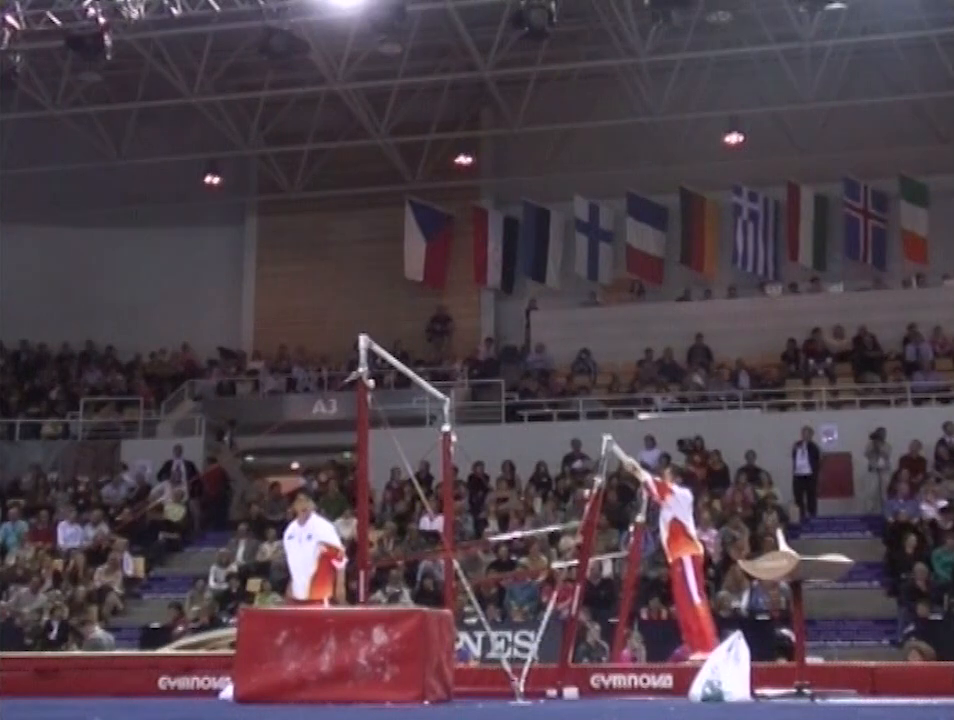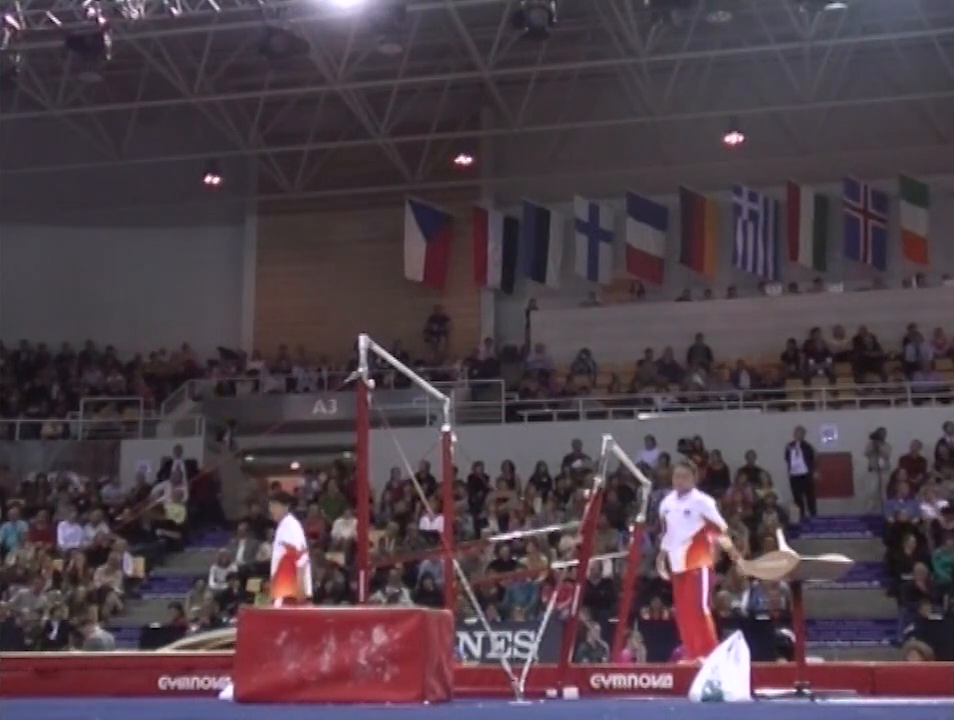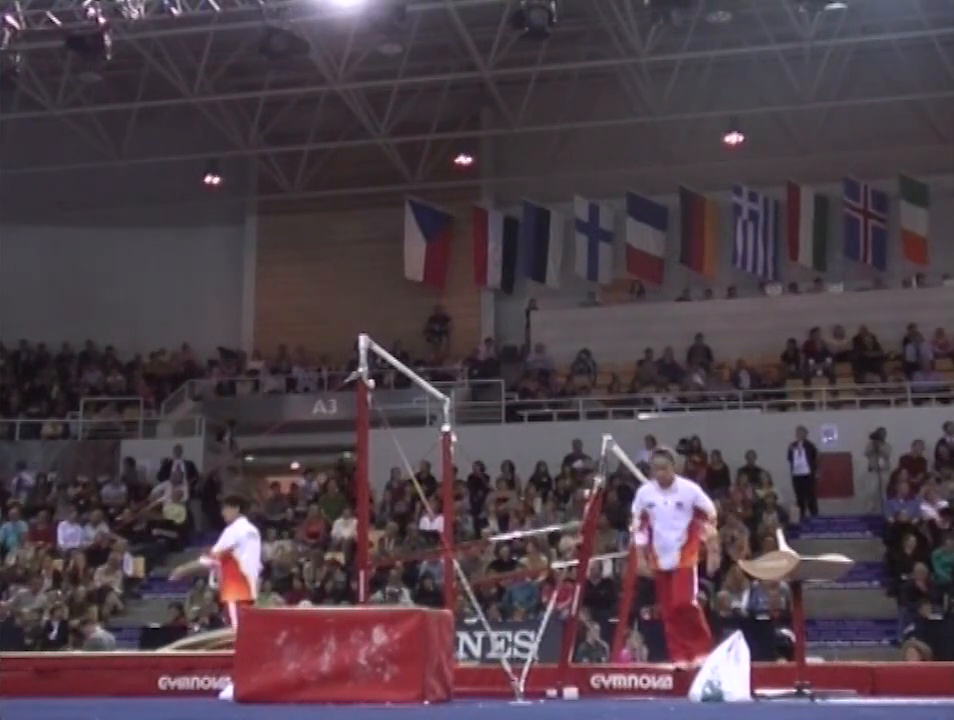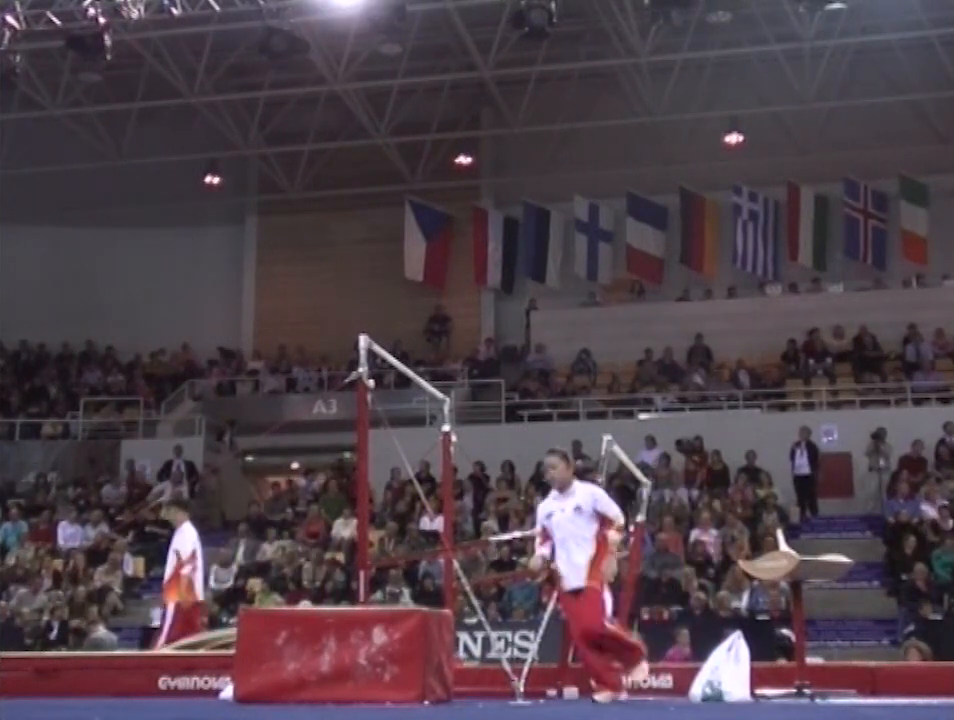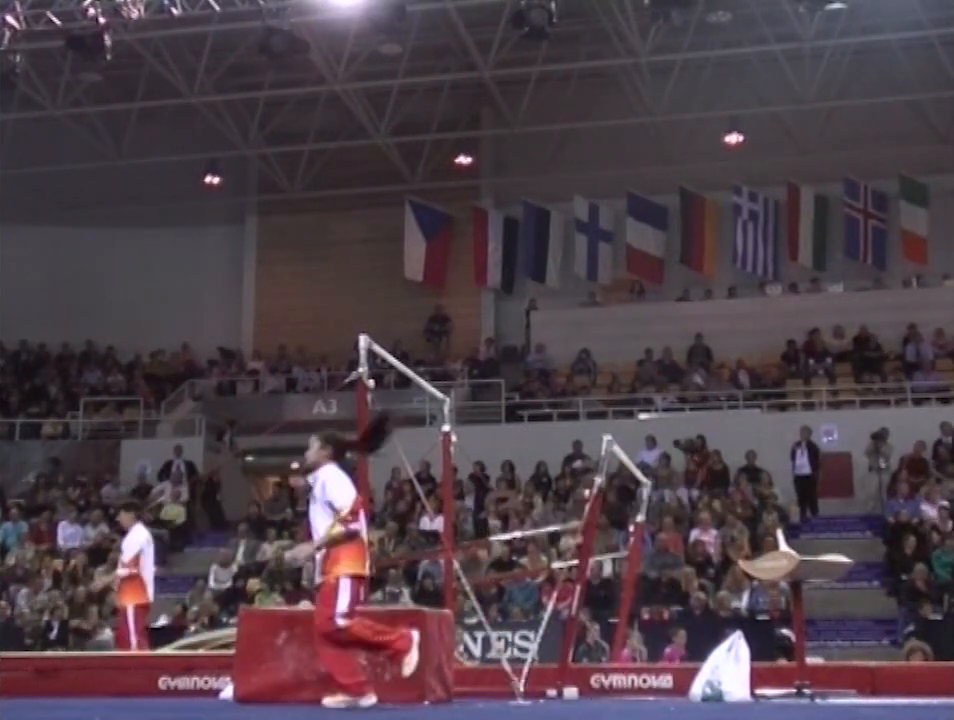
dt=0.7s
person 1, frame 1
left shoulder: (681, 494)
right shoulder: (669, 498)
left elbow: (655, 484)
right elbow: (653, 486)
left wrist: (636, 469)
right wrist: (637, 471)
left hip: (686, 555)
right hip: (678, 556)
left knee: (694, 599)
right knee: (683, 603)
left ankle: (707, 647)
right ankle: (695, 649)
person 1, frame 2
left shoulder: (702, 501)
right shoulder: (667, 502)
left elbow: (720, 530)
left wrist: (736, 557)
right wrist: (661, 558)
left hip: (698, 563)
right hip: (677, 564)
left knee: (698, 607)
right knee: (682, 611)
left ankle: (707, 653)
right ankle: (692, 653)
person 1, frame 3
left shoulder: (691, 490)
right shoulder: (644, 493)
left elbow: (708, 519)
right elbow: (639, 524)
left wrist: (713, 551)
right wrist: (640, 556)
left hip: (685, 557)
right hip: (659, 560)
left knee: (685, 604)
right knee: (669, 611)
left ankle: (701, 647)
right ankle: (680, 655)
person 1, frame 4
left shoulder: (592, 493)
right shoulder: (545, 506)
left elbow: (617, 523)
right elbow: (544, 540)
left wrist: (610, 557)
right wrist: (539, 557)
left hip: (595, 575)
right hip: (568, 579)
left knee: (595, 625)
right knee: (581, 635)
left ankle: (633, 656)
right ankle: (610, 686)
person 1, frame 5
left shoulder: (331, 479)
right shoulder: (320, 483)
left elbow: (352, 519)
left wrist: (314, 546)
right wrist: (307, 549)
left hip: (346, 562)
right hip: (335, 563)
left knee: (334, 622)
right knee: (324, 629)
left ankle: (402, 641)
right ankle: (357, 689)
